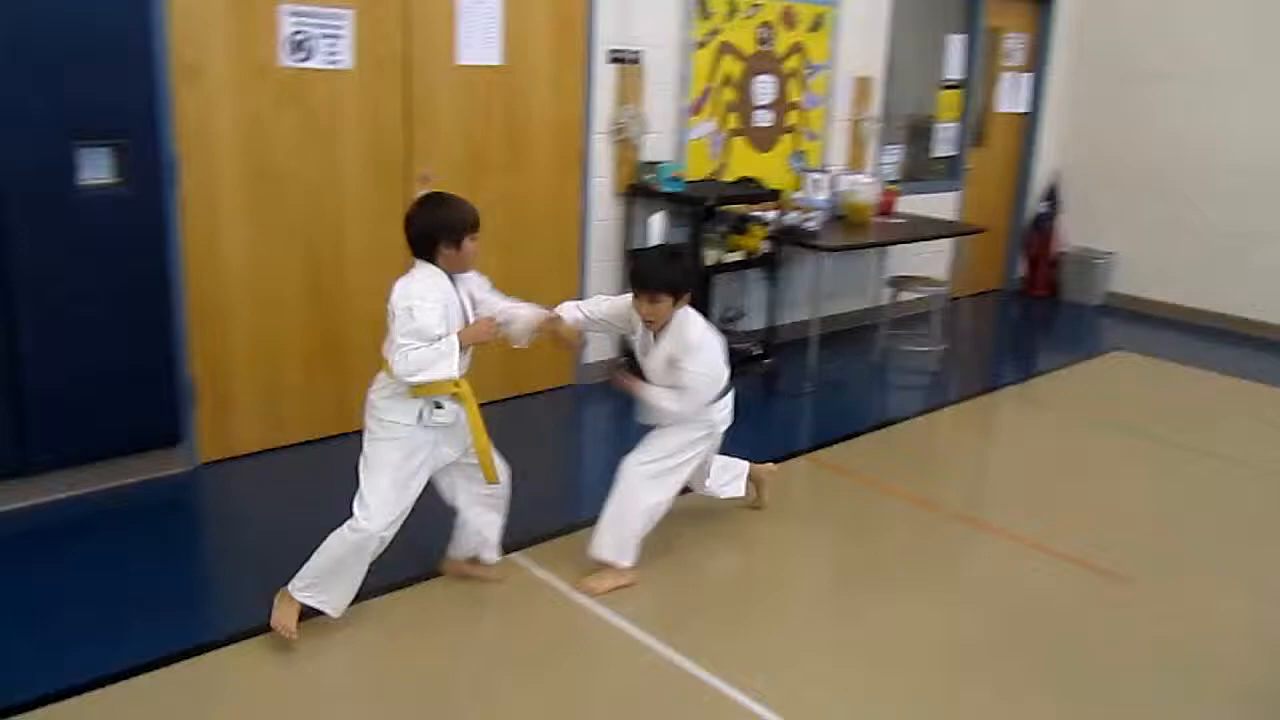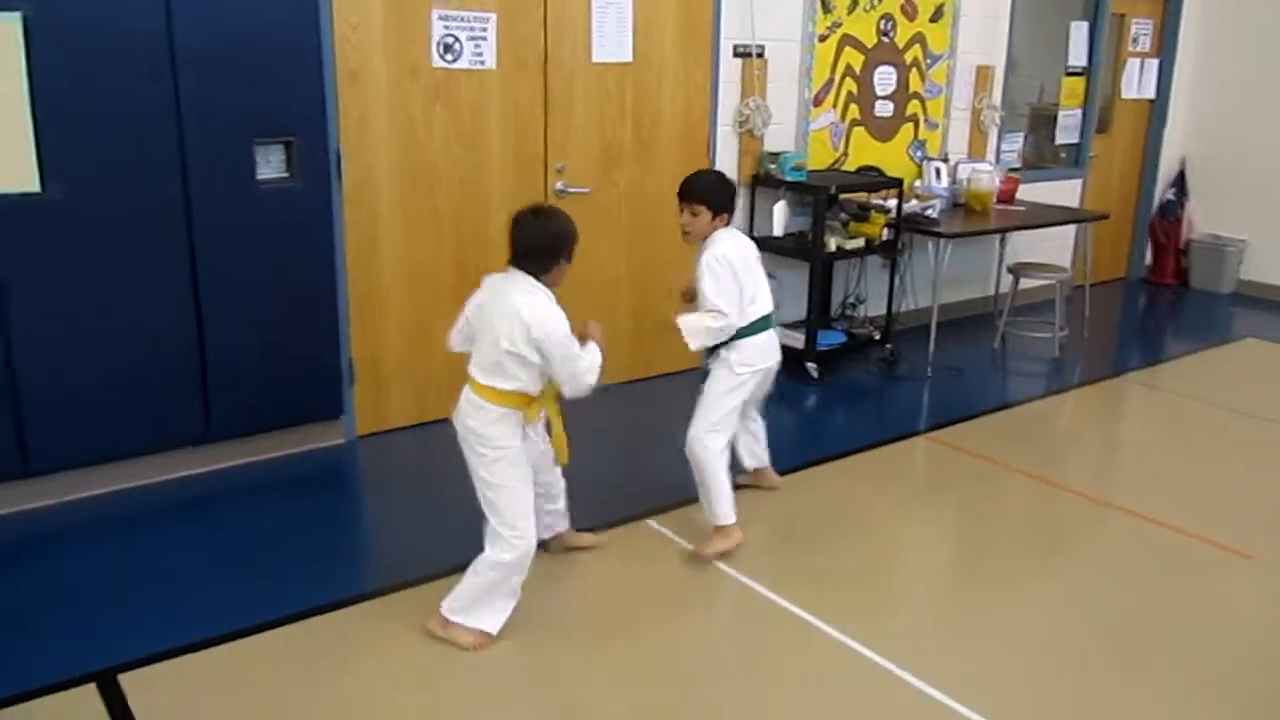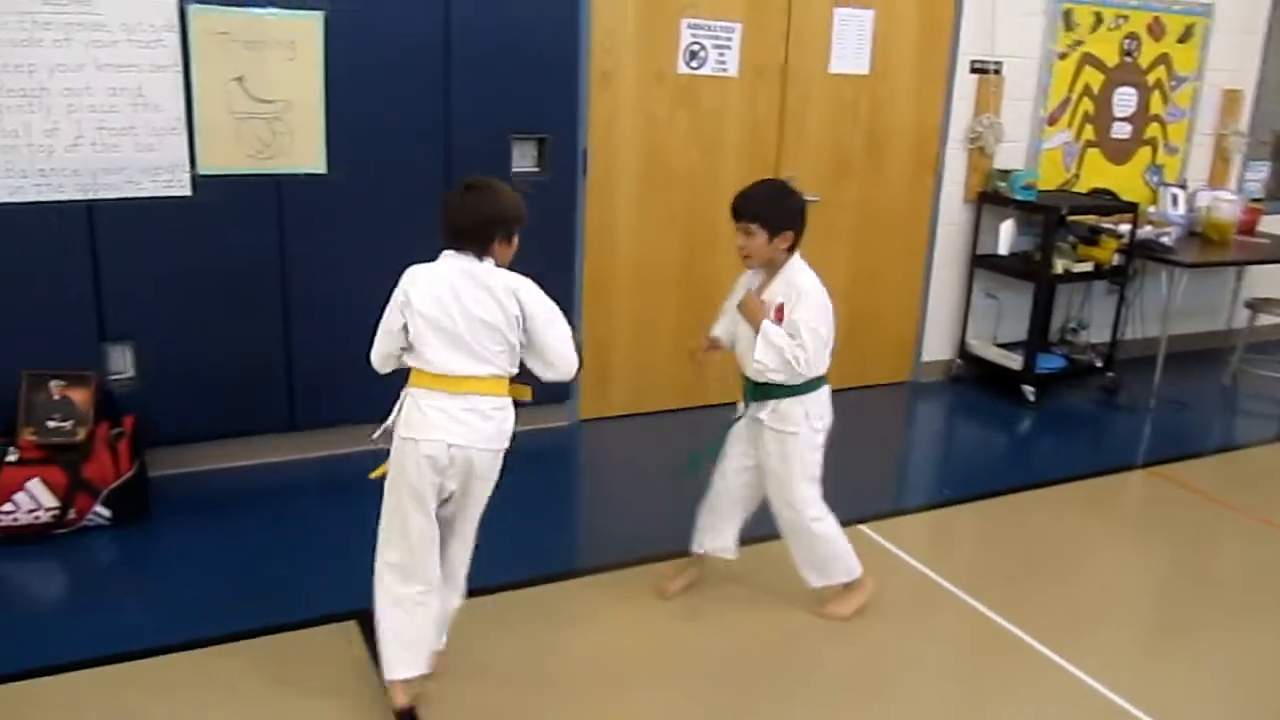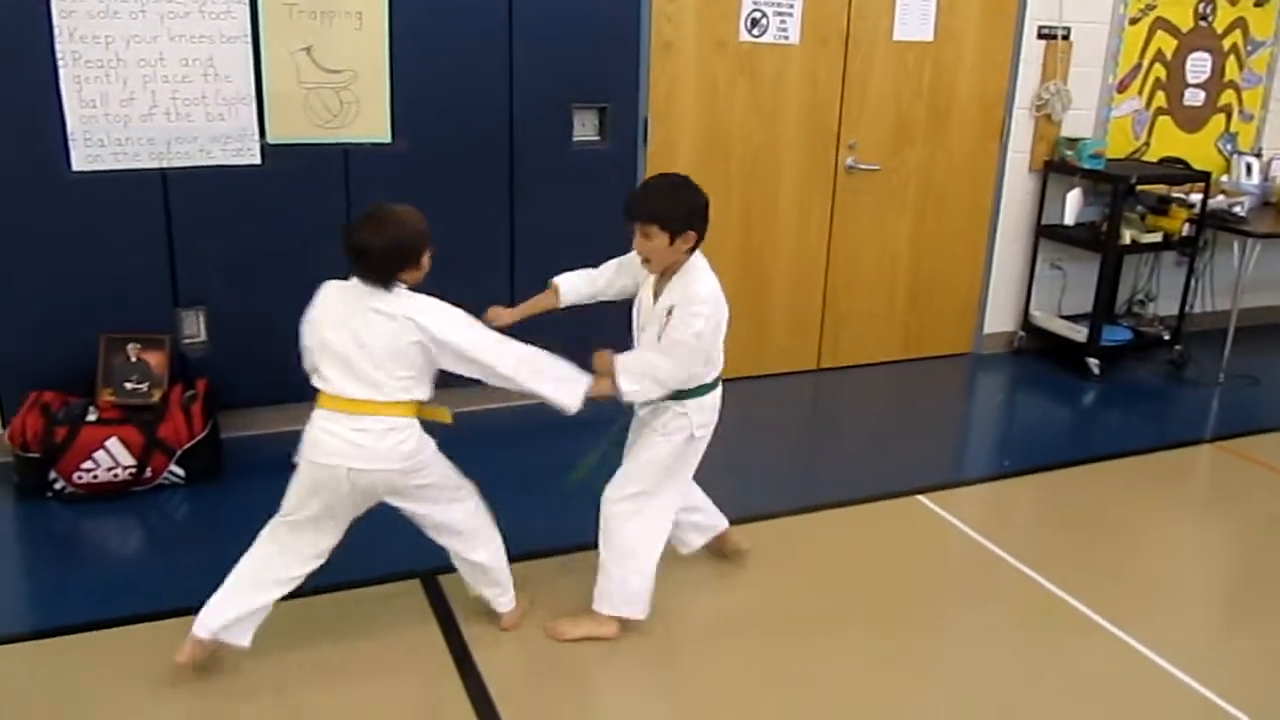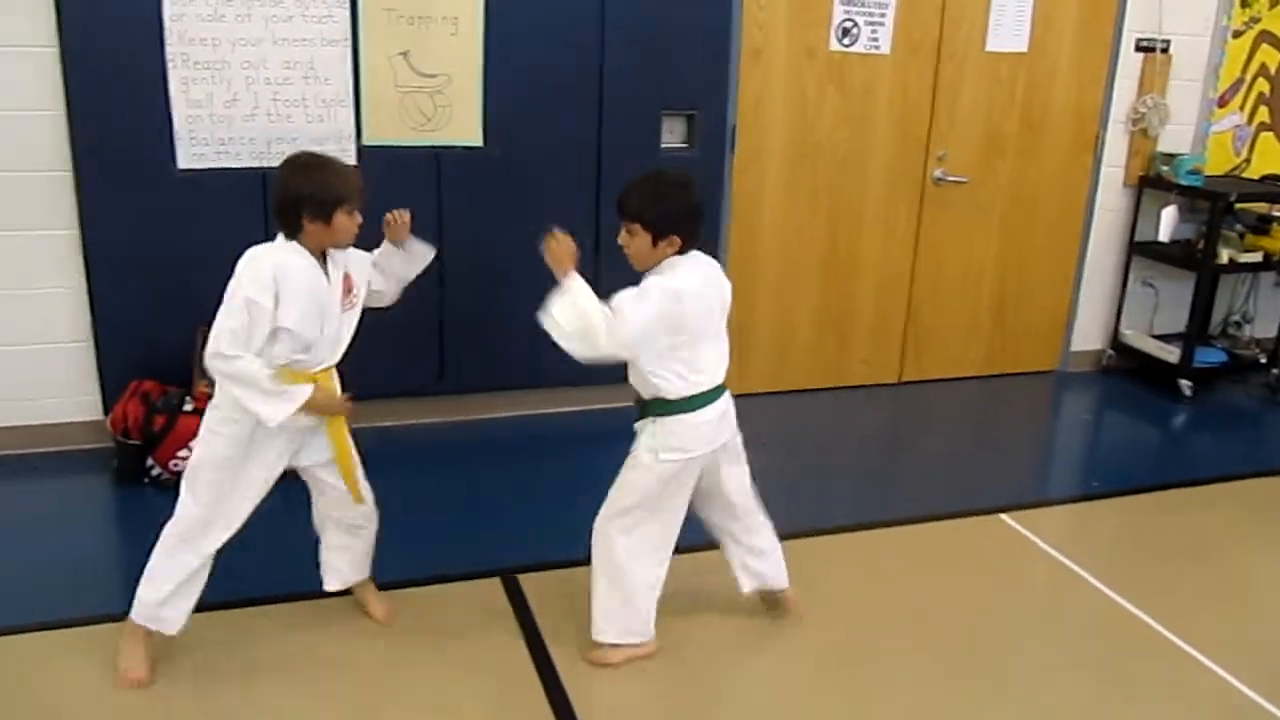
dt=1s
person 1, frame 1
left shoulder: (461, 281)
right shoulder: (419, 291)
left elbow: (501, 308)
right elbow: (409, 363)
left wrist: (543, 319)
right wrist: (466, 338)
left hip: (445, 410)
right hip: (402, 416)
left knee: (490, 479)
right knee: (374, 521)
left ankle: (463, 557)
right ankle: (296, 596)
person 1, frame 2
left shoulder: (493, 287)
right shoulder: (544, 315)
left elbow: (460, 340)
right elbow: (577, 383)
right wrist: (592, 346)
left hip: (485, 410)
right hip: (498, 426)
left knee: (545, 472)
right knee: (515, 537)
left ankle: (555, 532)
right ankle: (454, 618)
person 1, frame 3
left shoulder: (417, 281)
right shoulder: (519, 290)
left elbow: (383, 358)
right elbow: (562, 364)
left hip: (424, 425)
right hip: (486, 426)
left knee: (404, 555)
right knee: (454, 543)
right ankle: (424, 645)
person 1, frame 4
left shoulder: (327, 300)
right shoulder: (428, 317)
right elbow: (503, 357)
right wrist: (578, 384)
left hip: (328, 444)
right hip: (394, 450)
left knee: (290, 537)
right knee: (464, 515)
left ankle: (211, 634)
right ankle: (505, 604)
person 1, frame 5
left shoulder: (345, 261)
right shoulder: (264, 266)
left elbow: (385, 286)
right elbow: (225, 354)
left wrist: (399, 245)
right wrist: (302, 395)
left hip: (313, 408)
right hip: (253, 411)
left knee: (353, 498)
right knee: (203, 521)
left ankle: (354, 580)
right ankle: (143, 627)
person 2, frame 1
left shoulder: (694, 338)
right shoulder: (634, 310)
left elbow: (686, 404)
right elbow: (590, 311)
left wrist: (641, 390)
right wrist: (563, 317)
left hip: (702, 414)
right hip: (681, 407)
left knee: (639, 473)
right knee: (696, 468)
left ankle: (617, 564)
right ankle: (752, 474)
person 2, frame 2
left shoulder: (714, 257)
right shoulder: (739, 243)
left elbow: (724, 318)
left wrist: (684, 325)
right wrist: (699, 297)
left hip: (743, 351)
right hip: (764, 343)
left knee: (704, 436)
right knee: (743, 412)
left ankle: (726, 528)
right ankle: (762, 470)
person 2, frame 3
left shoulder: (804, 289)
right shoulder: (756, 277)
left elbow: (801, 361)
right elbow: (733, 316)
left wrist: (760, 324)
right wrist: (715, 340)
left hip: (794, 411)
right hip: (761, 403)
left knee: (798, 505)
right knee: (731, 482)
left ankle: (854, 582)
right ankle: (697, 562)
person 2, frame 4
left shoulder: (701, 296)
right shoulder: (645, 268)
left elbow: (675, 368)
right elbow: (589, 281)
left wrist: (616, 368)
right wrist: (517, 310)
left hip: (684, 410)
right hip: (659, 403)
left knee: (629, 501)
right knee: (665, 484)
left ankle: (609, 614)
right ankle: (718, 536)
person 2, frame 5
left shoulder: (663, 294)
right shoulder: (709, 275)
left elbow: (597, 335)
left wrist: (568, 275)
left hip: (675, 430)
right hip: (714, 411)
left knee: (621, 531)
right knee: (732, 505)
left ankle: (629, 635)
right ankle: (773, 586)
